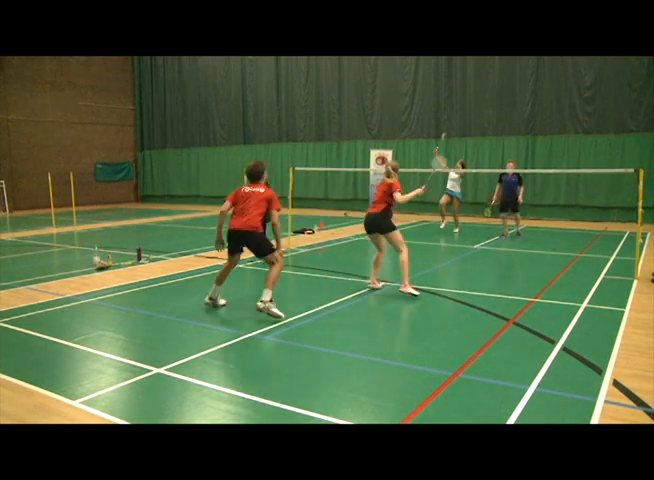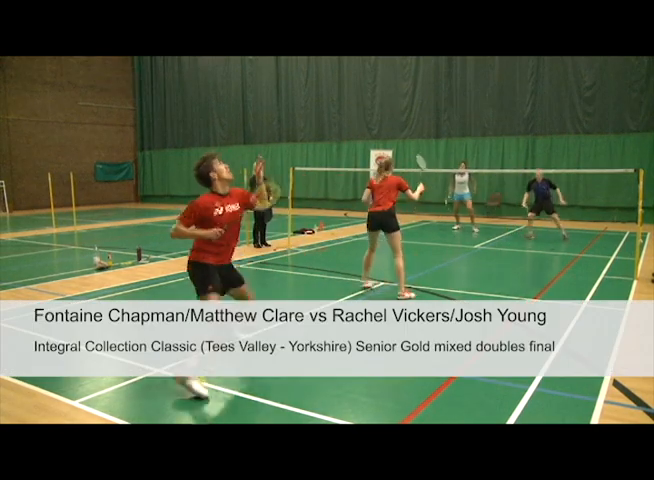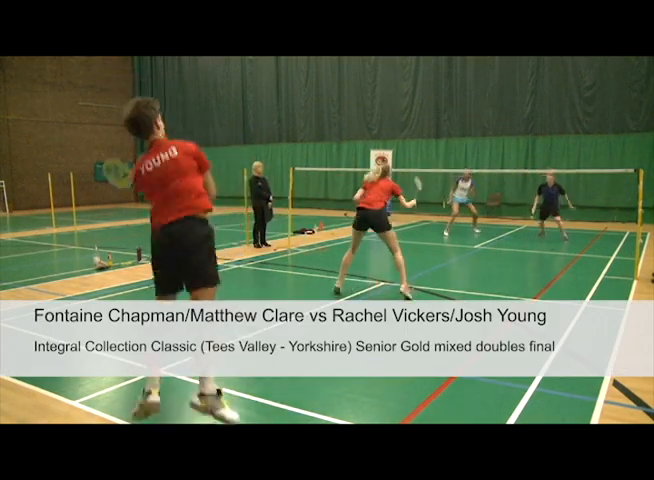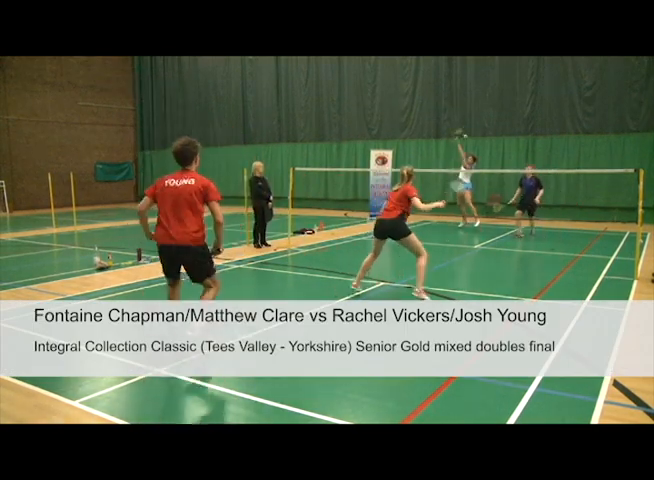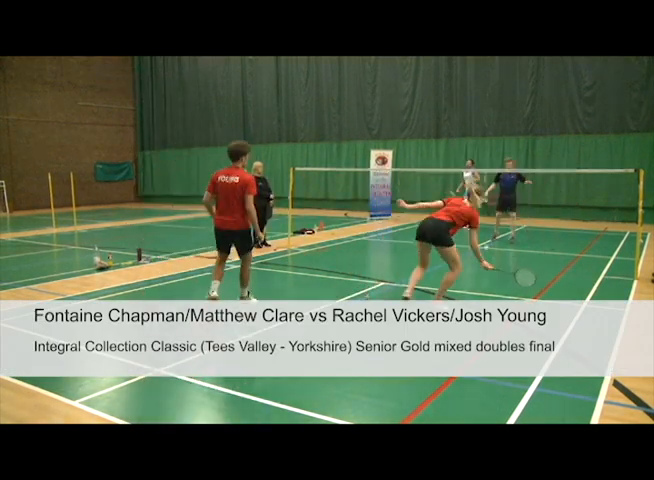
dt=0.7s
person 1, frame 1
left shoulder: (241, 191)
right shoulder: (271, 194)
left elbow: (223, 210)
right elbow: (275, 221)
left wrist: (219, 236)
right wrist: (279, 244)
left hip: (234, 230)
right hip: (250, 231)
left knee: (232, 262)
right knee: (278, 262)
left ankle: (213, 297)
right ankle: (266, 302)
person 1, frame 2
left shoulder: (239, 195)
right shoulder: (202, 203)
left elbow: (261, 205)
right elbow: (176, 231)
right wrist: (205, 233)
left hip: (224, 263)
right hip: (203, 264)
left knee: (248, 298)
right ankle: (188, 373)
person 1, frame 3
left shoulder: (140, 170)
right shoulder: (187, 149)
right elbow: (211, 191)
left hip: (163, 239)
right hip: (195, 231)
left ankle: (152, 395)
right ankle: (208, 395)
person 1, frame 4
left shoulder: (162, 183)
right shoulder: (206, 184)
left elbow: (141, 209)
right elbow: (219, 219)
left wrist: (147, 232)
right wrist: (219, 244)
left hip: (165, 245)
right hip: (193, 244)
left knee: (174, 285)
right knee: (212, 286)
person 1, frame 5
left shoulder: (217, 175)
right shoulder: (247, 179)
left elbow: (206, 200)
right elbow: (249, 208)
left wrist: (214, 215)
right wrist: (257, 231)
left hip: (220, 226)
right hip: (240, 227)
left knee: (221, 260)
right knee: (246, 261)
left ankle: (213, 292)
right ankle: (244, 295)
person 2, frame 1
left shoulder: (382, 183)
right shoulder: (394, 183)
right elbow: (399, 199)
right wrist: (416, 192)
left hip: (369, 219)
right hip: (380, 218)
left knee: (381, 250)
right knee: (403, 250)
left ankle: (373, 281)
right ankle: (405, 285)
person 2, frame 2
left shoulder: (373, 181)
right shoulder: (397, 180)
left elbow: (364, 199)
right elbow: (414, 197)
right wrist: (419, 188)
left hip: (373, 215)
right hip: (387, 216)
left knee: (371, 249)
right knee: (398, 254)
left ankle: (366, 280)
right ankle: (402, 291)
person 2, frame 3
left shoulder: (368, 182)
right shoulder: (392, 185)
left elbow: (356, 198)
right elbow: (405, 205)
right wrist: (413, 202)
left hip: (362, 213)
right hip: (378, 215)
left knee: (352, 250)
right knee: (396, 251)
left ankle: (339, 283)
right ankle: (405, 286)
person 2, frame 4
left shoulder: (395, 190)
right shoulder: (410, 189)
right elbow: (420, 207)
right wrist: (436, 204)
left hip: (380, 223)
right hip: (396, 224)
left knee: (374, 254)
right knee: (422, 254)
left ankle: (357, 283)
right ankle: (419, 290)
person 2, frame 5
left shoulder: (454, 200)
right shoulder: (474, 214)
left elbow: (429, 205)
right elbow: (474, 242)
left wrist: (408, 206)
right wrist: (482, 261)
left hip: (425, 225)
right hip: (440, 229)
left knee: (422, 265)
right knee: (456, 268)
left ankle: (408, 292)
right ankle: (438, 300)
